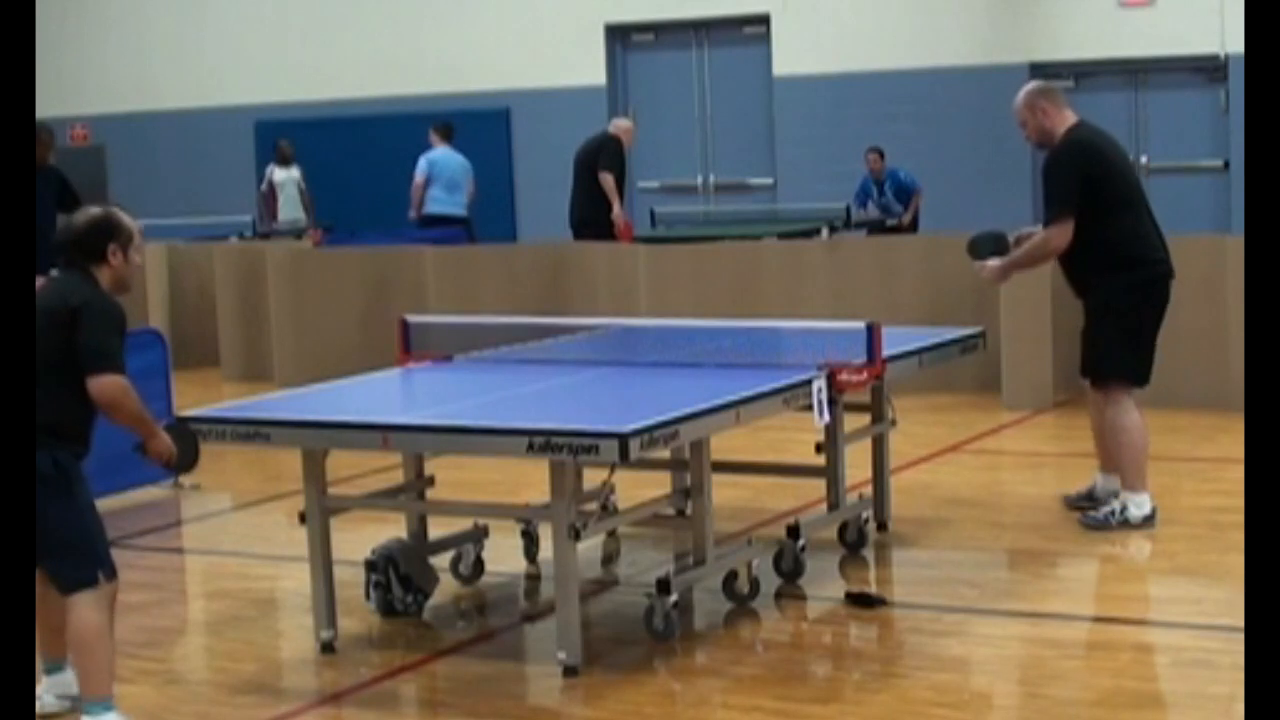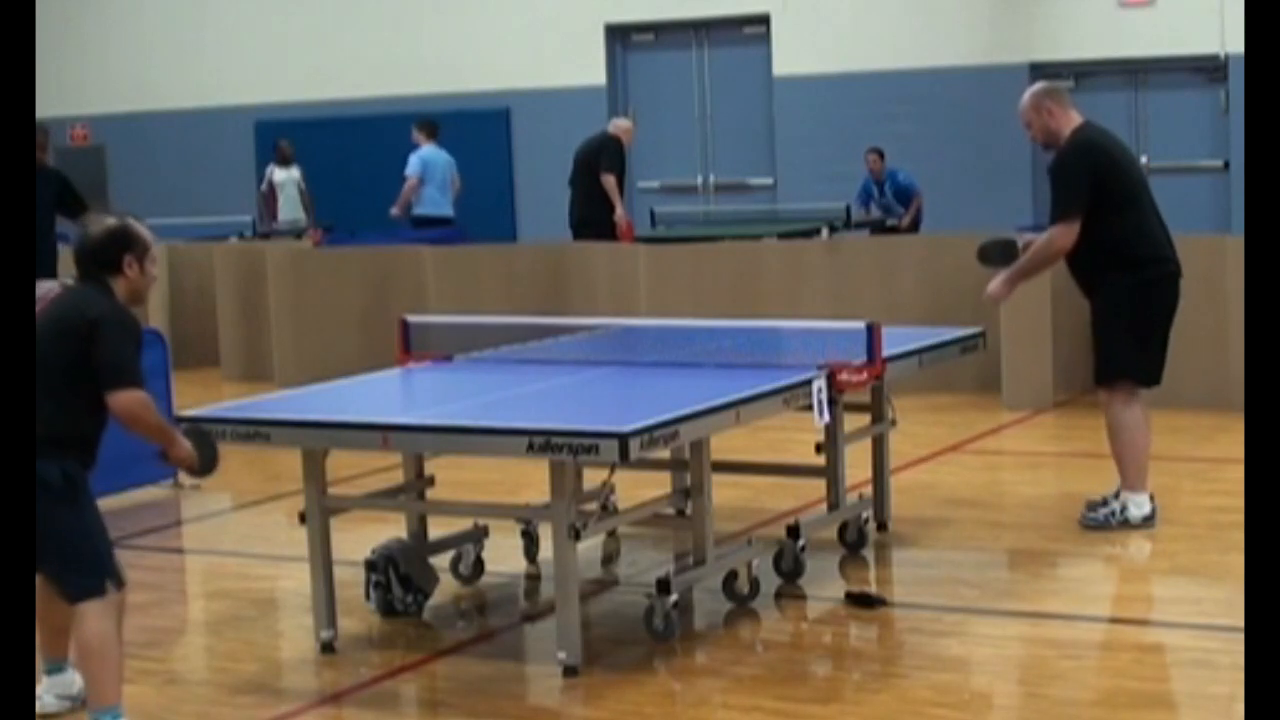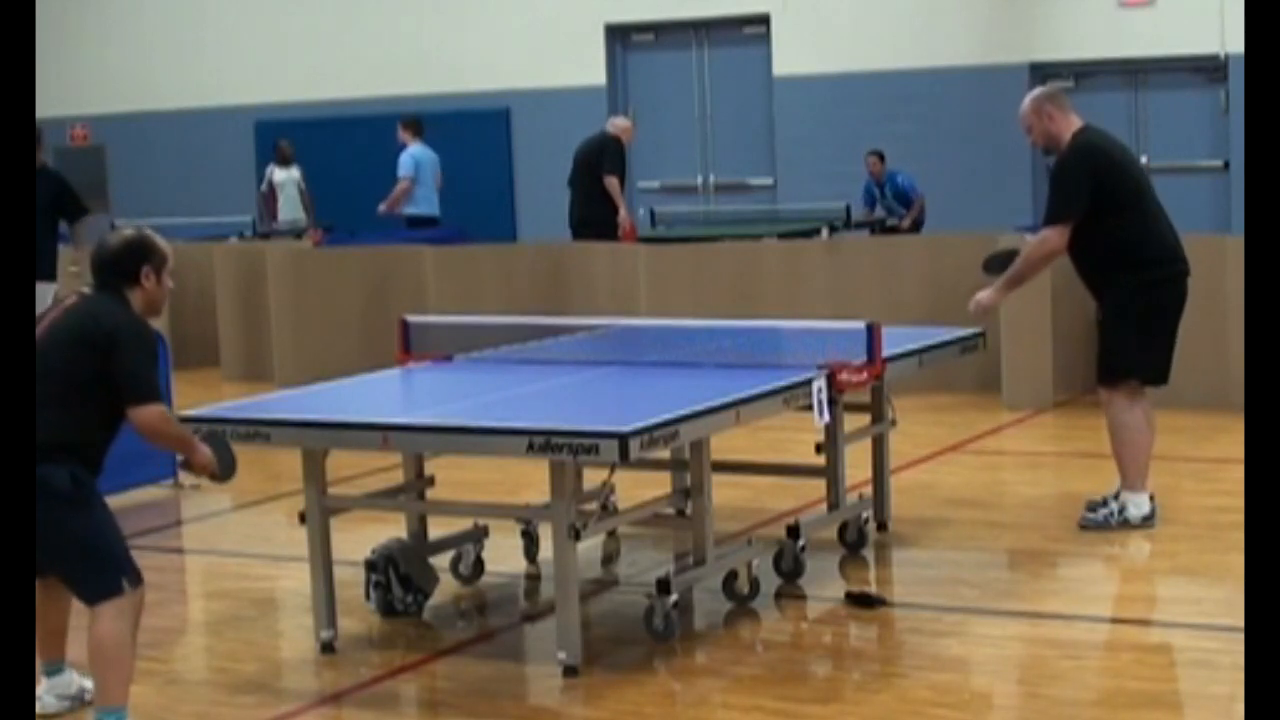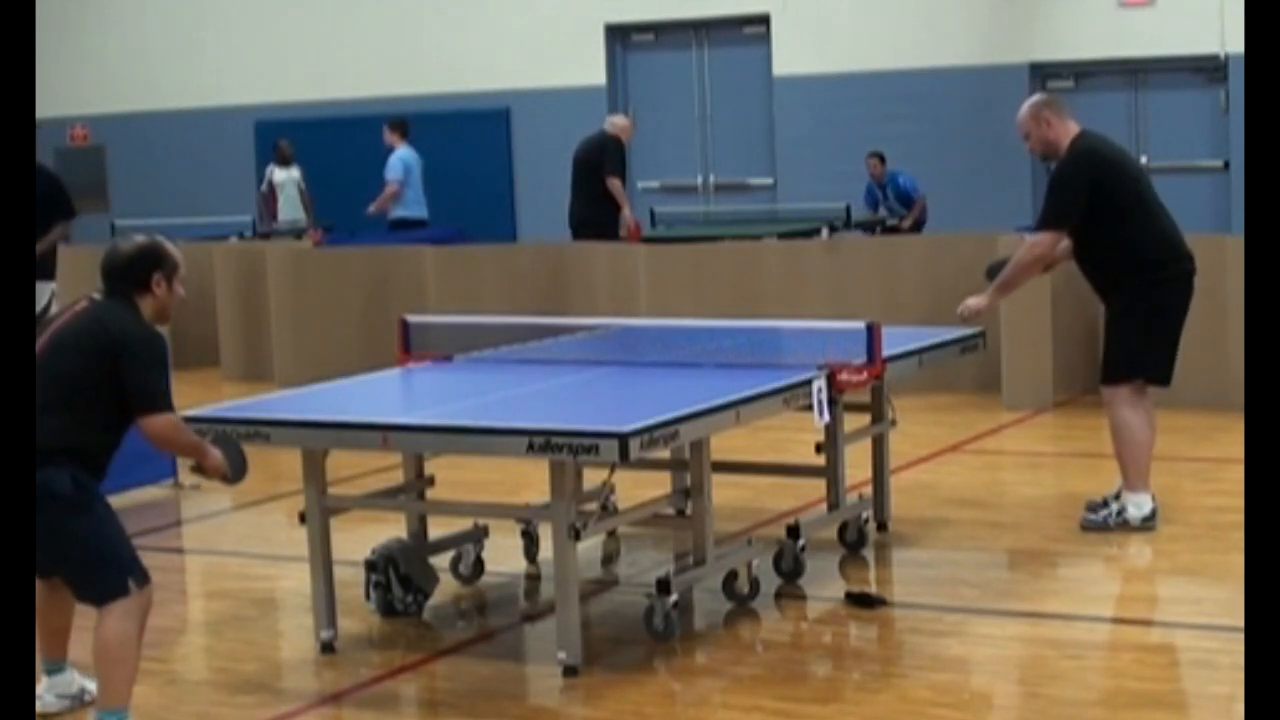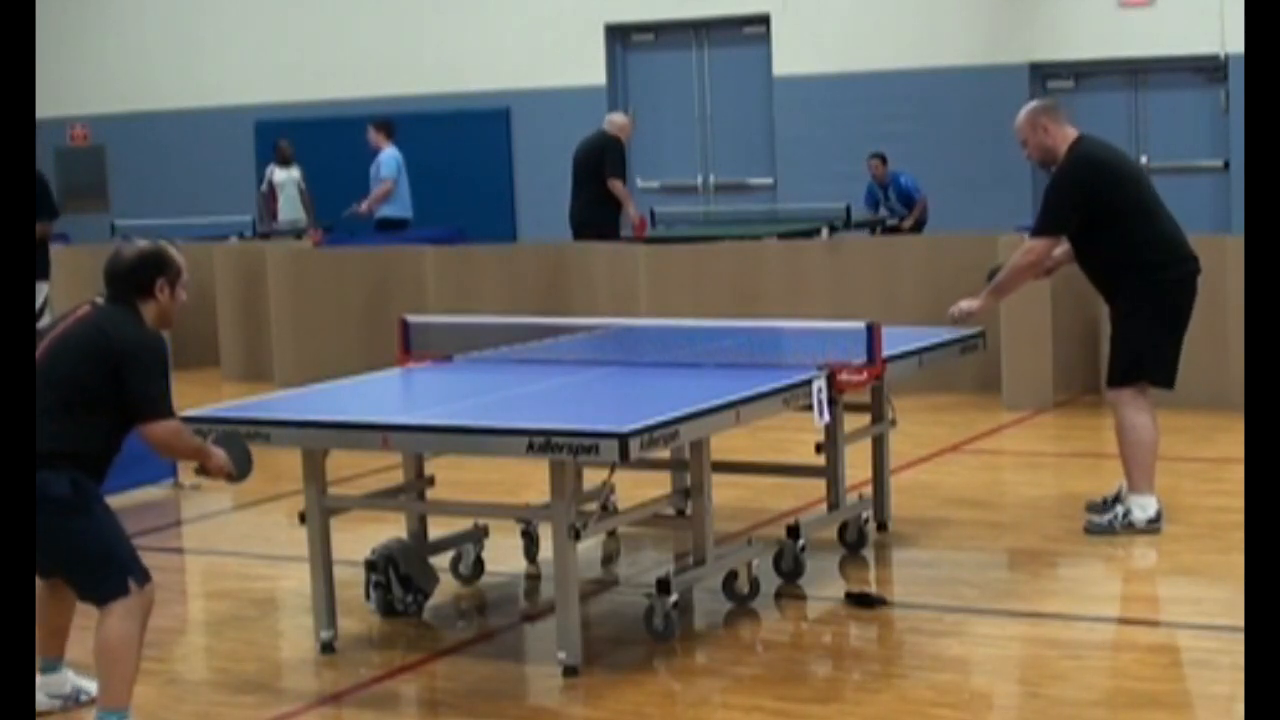
dt=0.5s
person 1, frame 1
left shoulder: (54, 295)
right shoulder: (95, 305)
right elbow: (106, 388)
right wrist: (153, 434)
left hip: (43, 454)
right hip: (45, 457)
left knee: (55, 567)
right knee: (91, 583)
person 1, frame 2
left shoulder: (64, 305)
right shoulder: (111, 318)
right elbow: (126, 403)
right wrist: (172, 441)
left hip: (45, 461)
right hip: (47, 467)
left knee: (61, 570)
right knee: (98, 592)
person 1, frame 3
left shoulder: (74, 311)
right shoulder: (128, 329)
right elbow: (147, 416)
right wrist: (192, 448)
left hip: (45, 467)
right hip: (50, 473)
left knee: (56, 569)
right knee: (118, 593)
person 1, frame 4
left shoulder: (83, 316)
right shoulder: (137, 336)
right elbow: (158, 425)
right wrist: (204, 452)
left hip: (45, 470)
right hip: (50, 477)
left knee: (61, 569)
right knee: (126, 594)
person 1, frame 5
left shoulder: (87, 320)
right shoulder: (138, 341)
right elbow: (160, 431)
right wrist: (206, 454)
left hip: (46, 473)
right hip: (48, 480)
left knee: (63, 569)
right knee: (128, 593)
person 2, frame 1
left shoulder: (1066, 155)
right shoulder: (1093, 142)
left elbow: (1058, 239)
left wrist: (1006, 266)
right wrist: (1033, 236)
left hip: (1125, 284)
right hip: (1136, 277)
left knee: (1114, 390)
right knee: (1102, 385)
left ankle: (1137, 503)
right ankle: (1110, 485)
person 2, frame 2
left shoulder: (1073, 155)
right shoulder: (1097, 143)
left elbow: (1063, 239)
left wrist: (1011, 278)
right wrist: (1037, 245)
left hip: (1130, 285)
right hip: (1146, 278)
left knee: (1118, 390)
right knee: (1123, 389)
left ankle: (1136, 504)
right ankle: (1133, 491)
person 2, frame 3
left shoulder: (1077, 159)
right shoulder: (1096, 148)
left elbow: (1052, 240)
left wrist: (1000, 289)
right wrist: (1042, 251)
left hip: (1141, 285)
right hip: (1153, 279)
left knee: (1118, 390)
right knee: (1131, 388)
left ankle: (1135, 504)
right ankle: (1134, 492)
person 2, frame 4
left shoulder: (1077, 165)
right shoulder: (1092, 154)
left elbow: (1040, 246)
left wrist: (989, 296)
right wrist: (1055, 257)
left hip: (1148, 284)
right hip: (1156, 279)
left knee: (1120, 390)
right knee: (1132, 388)
left ankle: (1137, 505)
right ankle: (1135, 492)
person 2, frame 5
left shoulder: (1075, 171)
right shoulder: (1091, 159)
left elbow: (1033, 252)
left wrist: (983, 300)
right wrist: (1055, 260)
left hip: (1153, 286)
right hip: (1157, 281)
left knee: (1126, 392)
right knee: (1132, 389)
left ankle: (1142, 507)
right ankle: (1136, 491)
